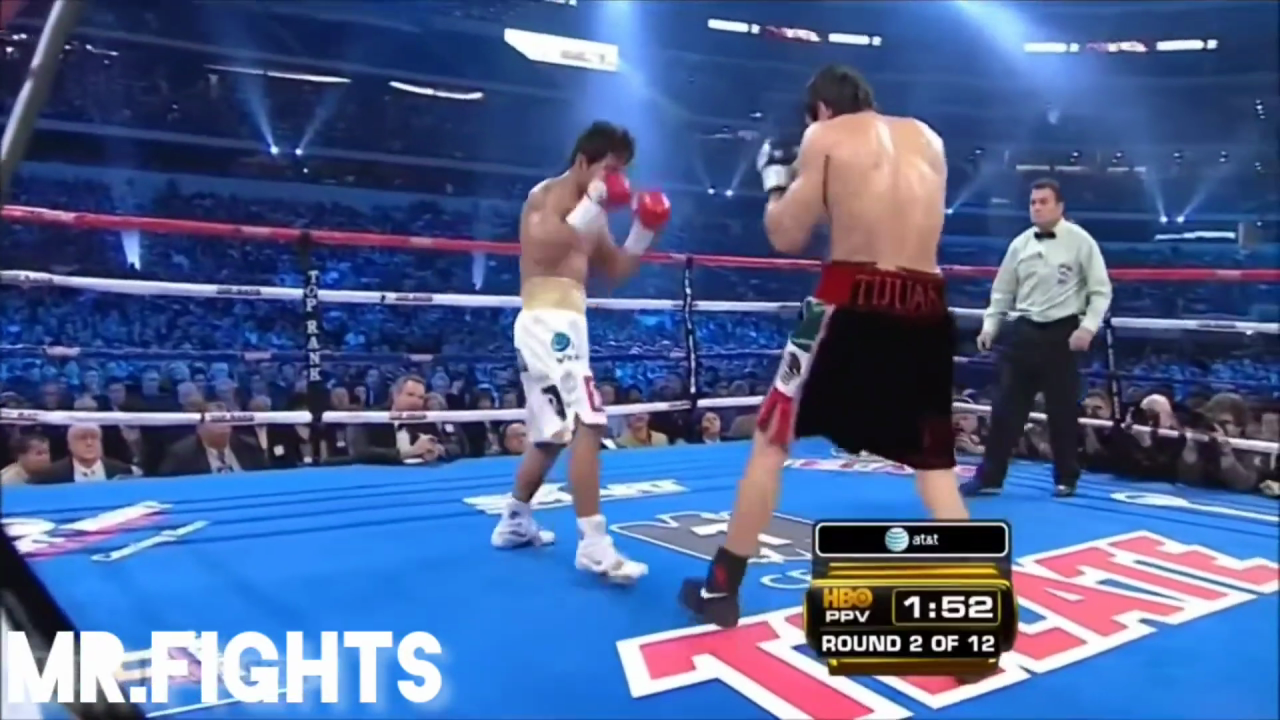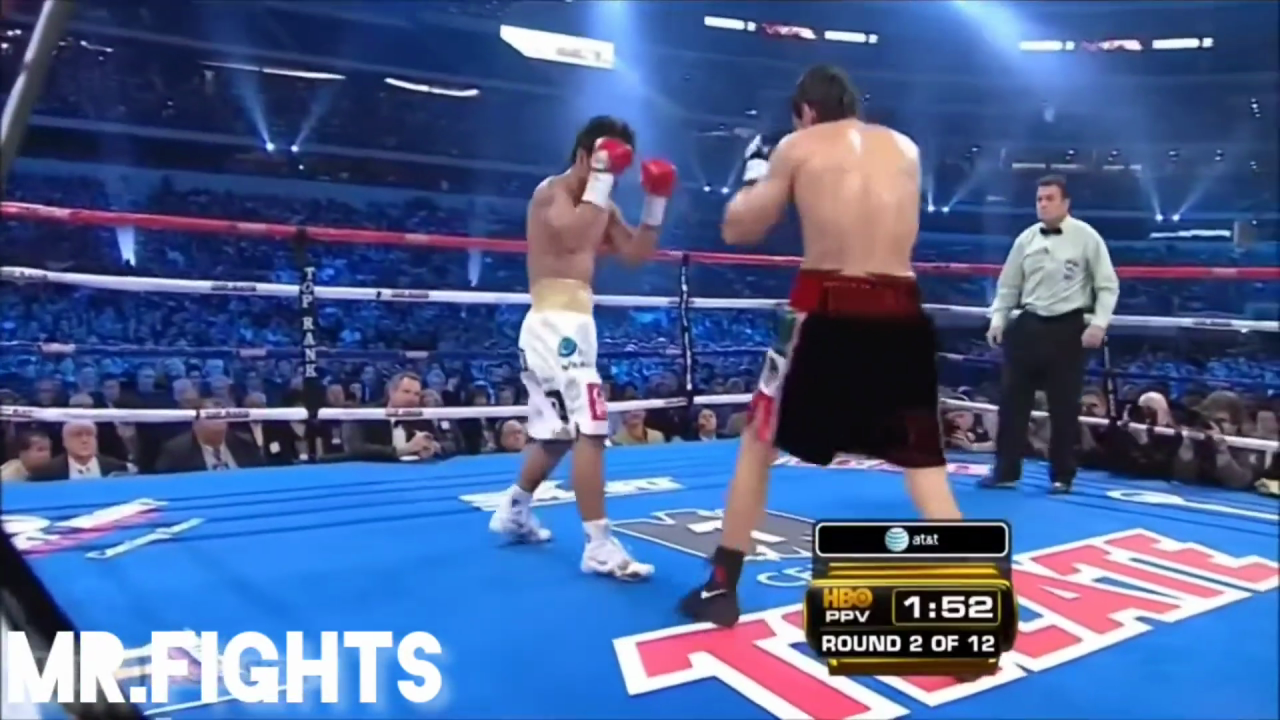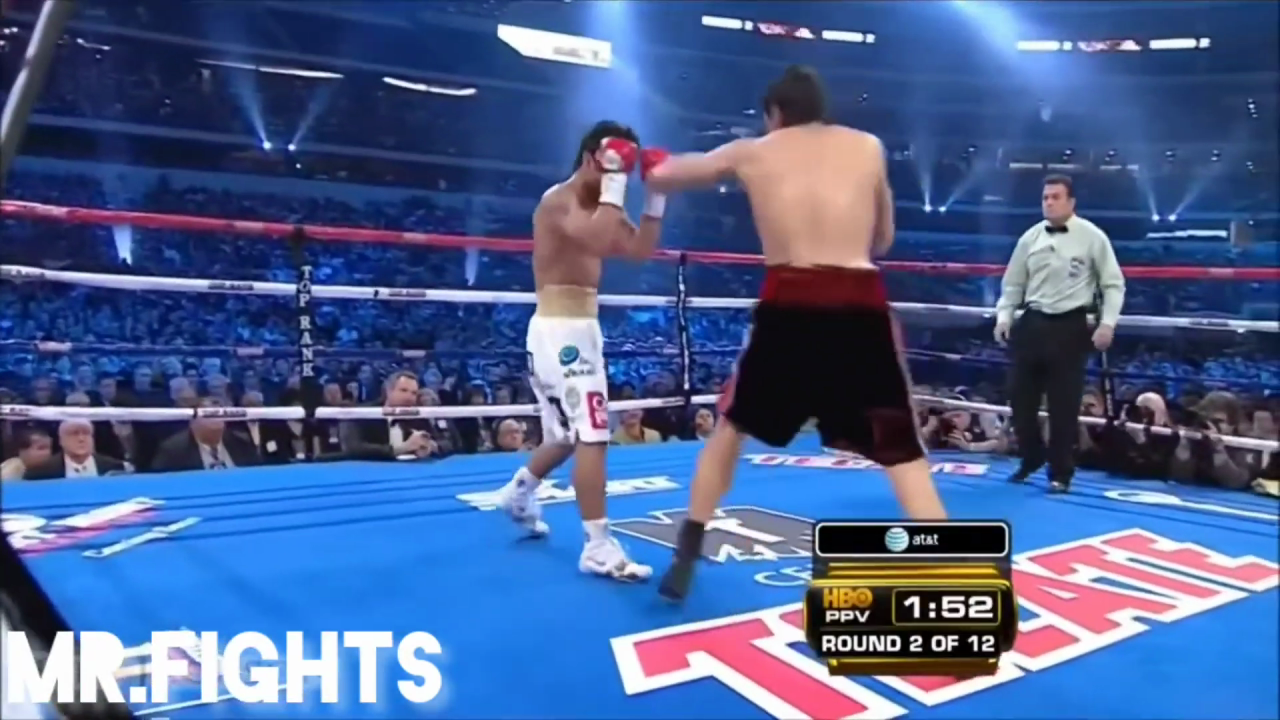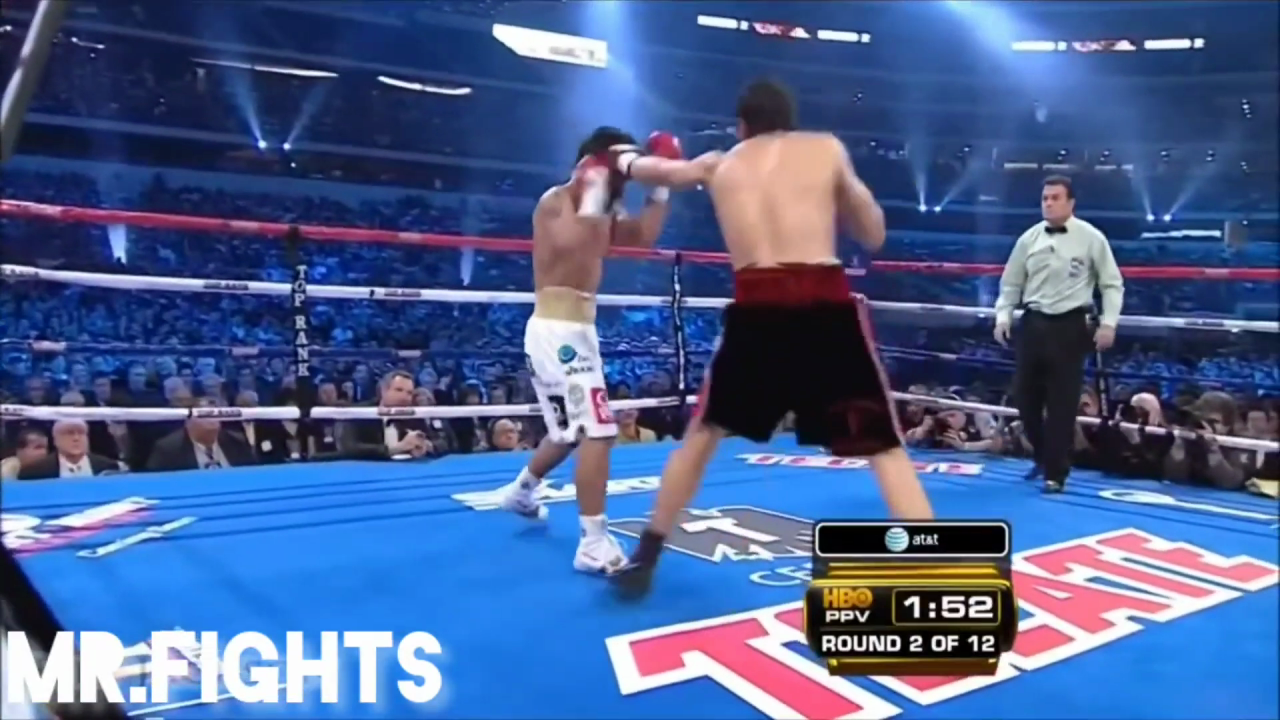
dt=0.1s
person 1, frame 1
left shoulder: (824, 137)
right shoulder: (927, 138)
left elbow: (786, 238)
left wrist: (777, 176)
left hip: (851, 304)
right hip: (924, 308)
left knee: (771, 440)
right knee: (935, 467)
left ankle: (721, 588)
person 1, frame 2
left shoulder: (798, 146)
right shoulder: (904, 146)
left elbow: (738, 230)
left wrist: (757, 171)
left hip: (828, 310)
right hip: (900, 312)
left knee: (758, 443)
right knee: (925, 466)
left ankle: (719, 587)
person 1, frame 3
left shoulder: (749, 152)
right shoulder: (866, 148)
left elbow: (666, 176)
left wrist: (655, 164)
left hip: (786, 306)
right hip: (860, 306)
left knee: (729, 430)
right knee: (906, 460)
left ankle: (684, 560)
person 1, frame 4
left shoulder: (719, 165)
right shoulder: (827, 150)
left elbow: (652, 170)
right elbow: (874, 236)
left wrist: (627, 160)
left hip: (755, 307)
right hip: (827, 303)
left knee: (703, 433)
right knee: (887, 453)
left ankle: (643, 561)
person 2, frame 1
left shoulder: (592, 210)
right shoulder: (548, 194)
left elbow: (616, 271)
right elbow: (545, 248)
left wrist: (645, 228)
right wrist: (595, 203)
left hip: (563, 324)
right hip: (547, 324)
left knee: (552, 434)
right knee: (585, 428)
left ankle: (514, 523)
right ankle: (594, 545)
person 2, frame 2
left shoulder: (600, 206)
right shoulder: (552, 192)
left elbow: (635, 251)
right elbow: (575, 235)
left wrist: (656, 198)
right wrist: (602, 178)
left hip: (571, 325)
right hip: (556, 326)
left knee: (556, 432)
right knee: (589, 432)
left ankle: (514, 512)
right ankle: (600, 547)
person 2, frame 3
left shoulder: (597, 202)
right shoulder: (560, 198)
left elbow: (641, 246)
right elbow: (598, 242)
left wrist: (657, 192)
right wrist: (613, 180)
left hip: (578, 329)
right hip: (560, 330)
left knee: (569, 433)
right knee: (592, 435)
left ankle: (519, 493)
right ankle: (599, 549)
person 2, frame 4
left shoulder: (600, 208)
right shoulder: (556, 201)
left elbow: (645, 236)
right elbow: (572, 248)
left wrist: (661, 180)
right wrist: (597, 191)
left hip: (574, 330)
right hip: (558, 331)
left knee: (572, 430)
right knee: (596, 431)
left ankle: (522, 490)
right ankle: (595, 545)
person 3, frame 1
left shoulder: (1081, 242)
right shoulder: (1020, 245)
left elbow: (1101, 290)
right elbow: (1003, 291)
left wrist: (1088, 327)
right wrist: (989, 326)
left hip: (1060, 333)
right hip: (1025, 330)
left knee: (1062, 409)
right knee: (1007, 403)
left ankle: (1066, 477)
right ankle: (990, 476)
person 3, frame 2
left shoulder: (1087, 238)
right shoulder: (1026, 239)
left elbow: (1108, 286)
right elbow: (1008, 285)
left wrist: (1099, 324)
right wrist: (998, 320)
left hip: (1066, 328)
right hip: (1029, 325)
left knee: (1063, 405)
right knee: (1012, 396)
left ankle: (1062, 474)
right ankle: (1006, 469)
person 3, frame 3
left shoulder: (1092, 237)
right shoulder: (1031, 238)
left elbow: (1113, 284)
right elbow: (1013, 283)
left wrist: (1107, 323)
right wrist: (1004, 316)
left hip: (1070, 326)
right hip: (1033, 323)
left knee: (1063, 402)
right knee: (1020, 395)
left ankle: (1060, 473)
right ankle: (1031, 458)
person 3, frame 4
left shoulder: (1091, 238)
right shoulder: (1029, 238)
left elbow: (1112, 284)
right elbow: (1011, 283)
left wrist: (1108, 323)
right wrist: (1003, 316)
left hip: (1069, 327)
right hip: (1033, 323)
left knee: (1062, 403)
right knee: (1025, 397)
left ankle: (1055, 472)
right ankle: (1044, 457)
